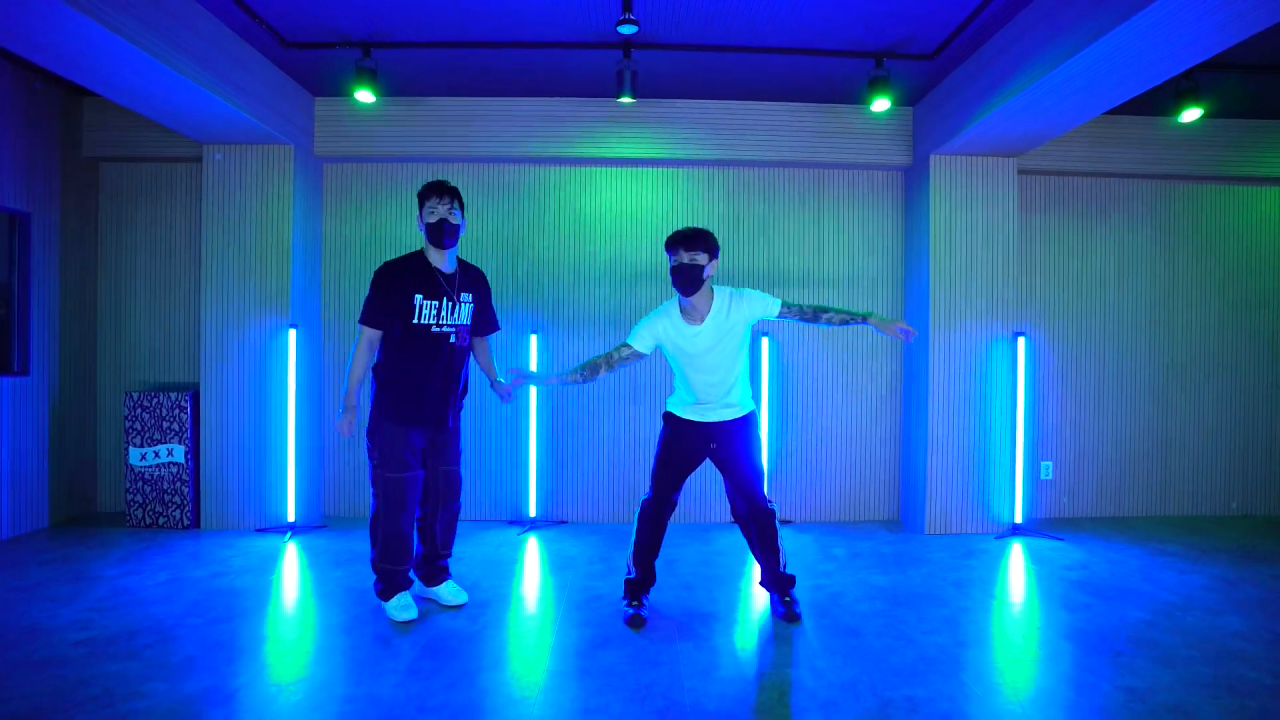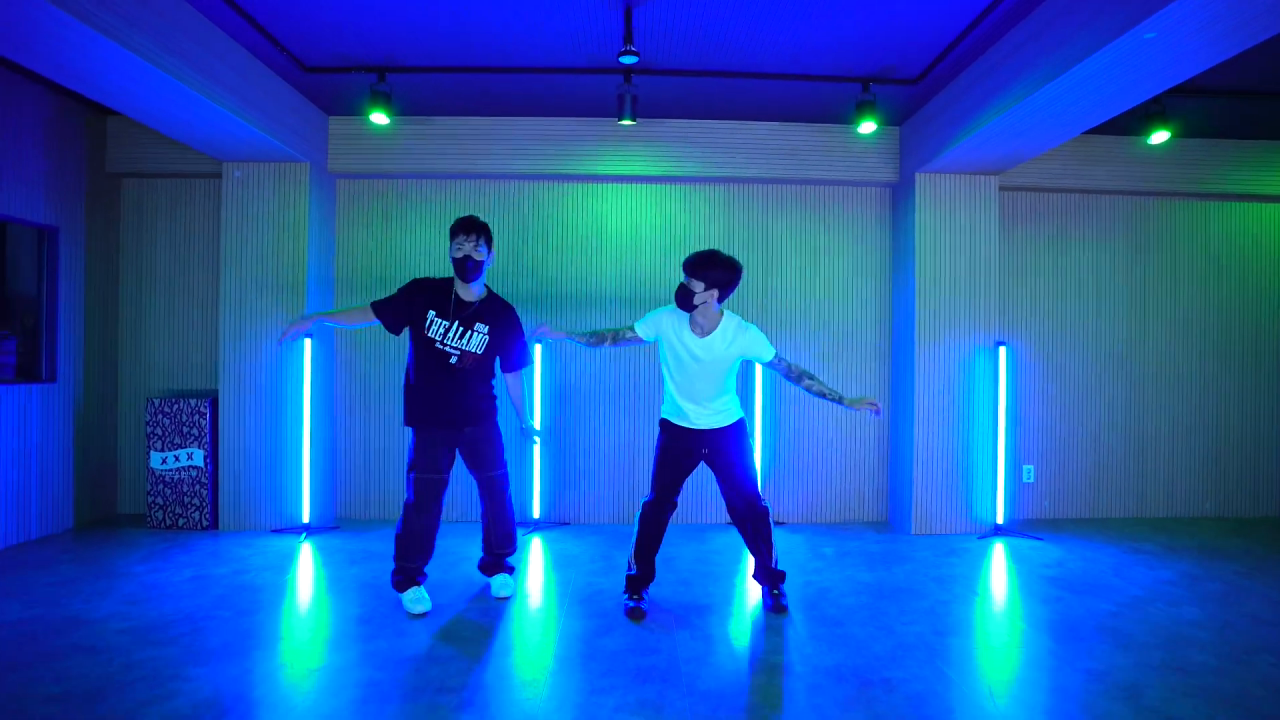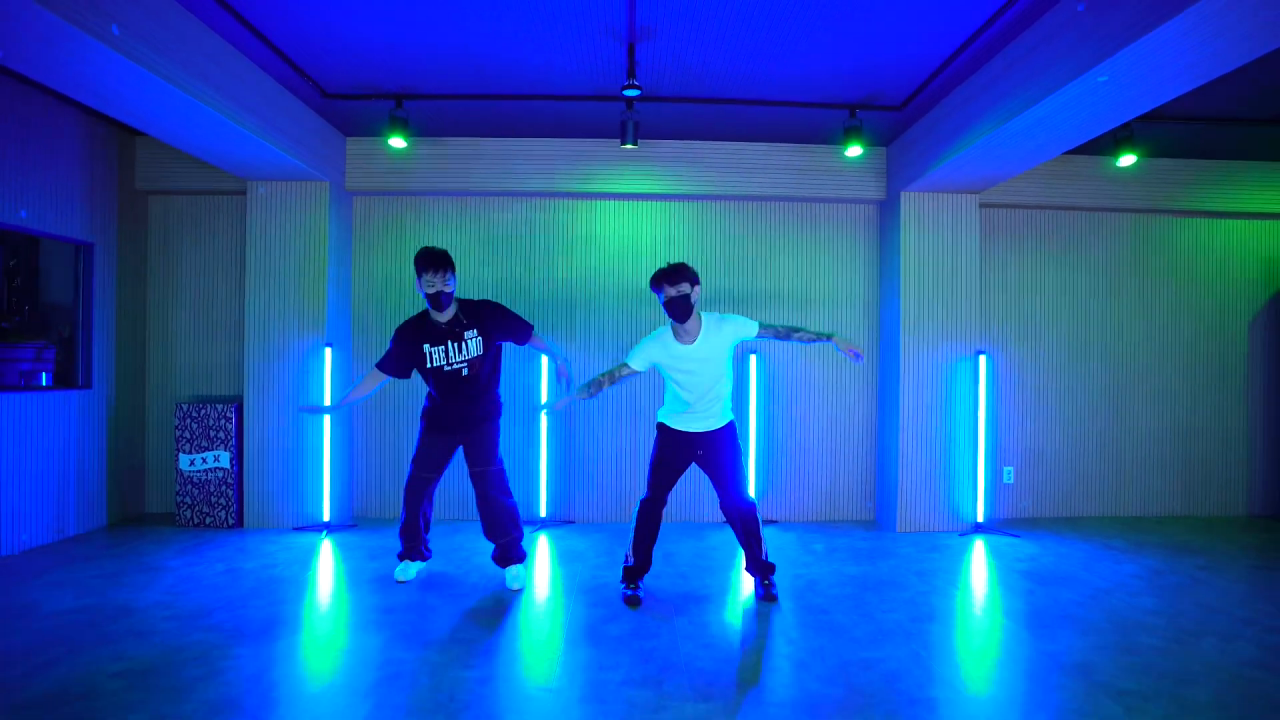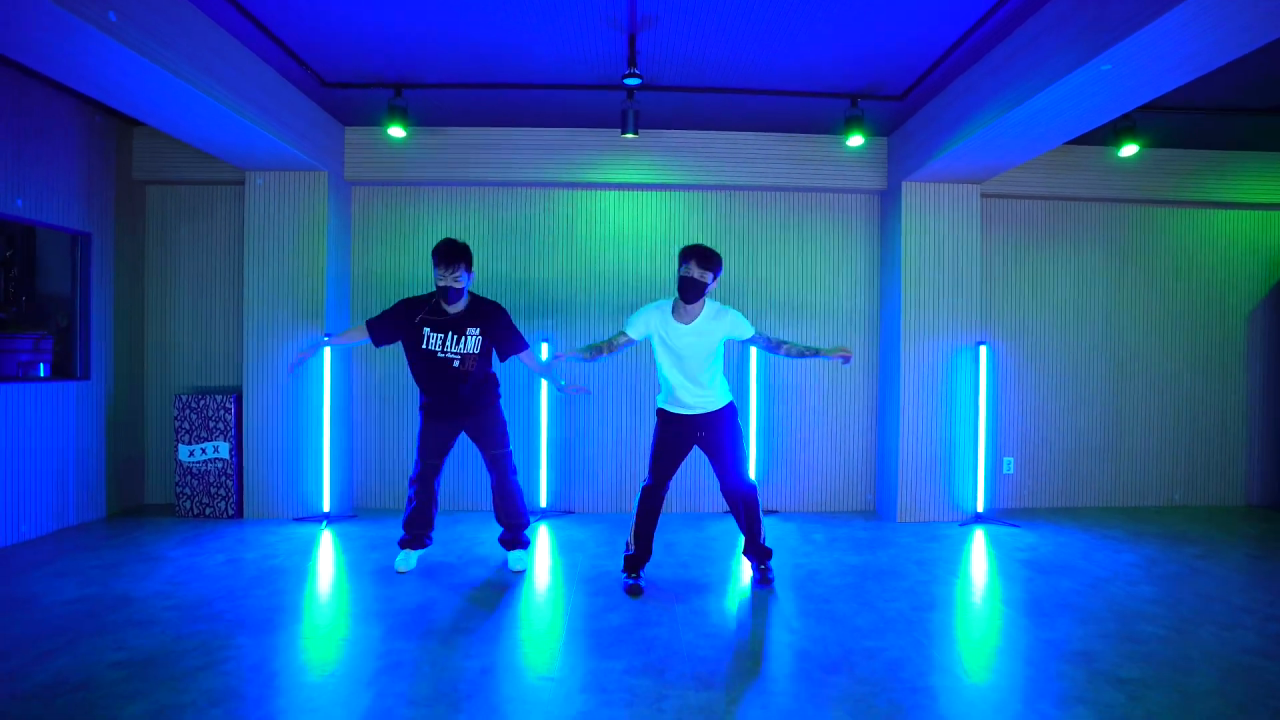
dt=0.4s
person 1, frame 1
left shoulder: (475, 281)
right shoulder: (394, 275)
right elbow: (368, 339)
left wrist: (494, 380)
right wrist: (350, 402)
left hip: (446, 411)
right hip: (397, 412)
left knee: (444, 494)
right knee: (395, 499)
left ankle: (433, 575)
right ankle: (393, 585)
person 1, frame 2
left shoulder: (503, 313)
right shoulder: (422, 293)
left elbow: (512, 372)
right elbow: (372, 314)
left wrist: (524, 420)
right wrist: (315, 319)
left hip: (479, 418)
right hip: (429, 418)
left knee: (496, 492)
right knee: (424, 499)
left ankle: (497, 566)
right ankle: (408, 578)
person 1, frame 3
left shoulder: (489, 314)
right shoulder: (412, 333)
left elbow: (530, 335)
right elbow: (380, 374)
left wrist: (557, 357)
right wrist: (339, 404)
left hip: (481, 418)
right hip: (438, 420)
left knee: (491, 485)
right knee: (417, 487)
left ankle: (510, 557)
right ankle: (413, 554)
person 1, frame 4
left shoulder: (489, 314)
right shoulder: (412, 312)
left elbow: (523, 353)
right elbow: (368, 331)
left wrist: (555, 381)
right wrist: (320, 346)
left hip: (482, 404)
right hip: (437, 408)
left knee: (503, 468)
right knee: (425, 474)
left ankle: (515, 541)
right ankle: (414, 541)
person 2, frame 1
left shoulder: (744, 303)
right shoulder: (660, 322)
left elbow: (804, 312)
right elbow: (610, 360)
left wrist: (871, 320)
right wrist: (551, 379)
left hip: (737, 423)
right hip: (683, 423)
left knee: (754, 507)
right knee: (656, 505)
left ankle: (780, 588)
right ankle: (636, 592)
person 2, frame 2
left shoulder: (743, 335)
right shoulder: (664, 321)
left elbow: (790, 370)
right elbow: (615, 337)
left wrist: (845, 400)
right wrist: (563, 334)
left hip: (727, 430)
right hip: (677, 429)
left knee: (749, 507)
right knee: (658, 504)
left ankle: (770, 582)
right ankle: (636, 587)
person 2, frame 3
left shoulder: (727, 327)
right shoulder: (655, 345)
left elbow: (779, 332)
right elbow: (612, 376)
left wrist: (832, 338)
right wrist: (570, 397)
left hip: (719, 432)
right hip: (674, 433)
left knee: (739, 503)
right knee: (652, 502)
left ankle: (762, 573)
right ankle: (633, 577)
person 2, frame 4
left shoulder: (725, 318)
right shoulder: (652, 316)
left elbow: (771, 345)
right elbow: (611, 345)
left wrist: (823, 353)
right wrist: (571, 353)
left hip: (718, 414)
right hip: (673, 417)
left knee: (739, 486)
right knee: (654, 487)
left ankle: (760, 559)
right ankle: (634, 565)
